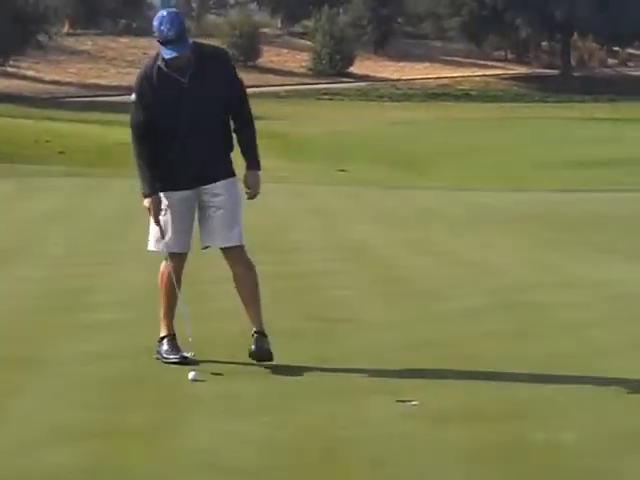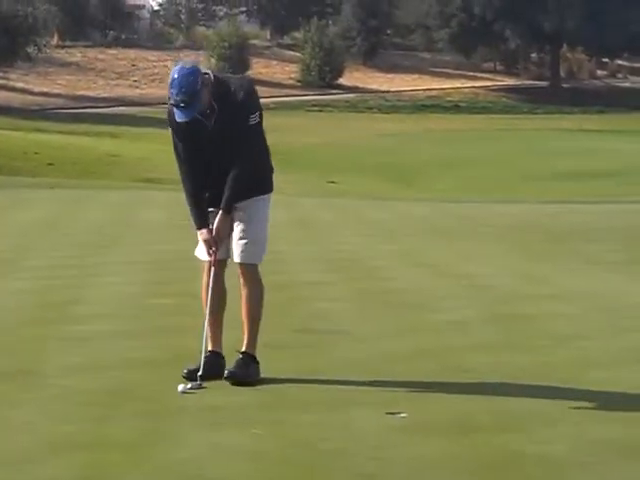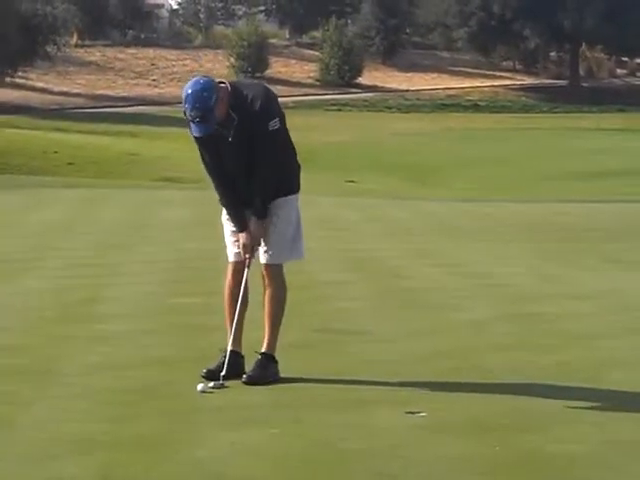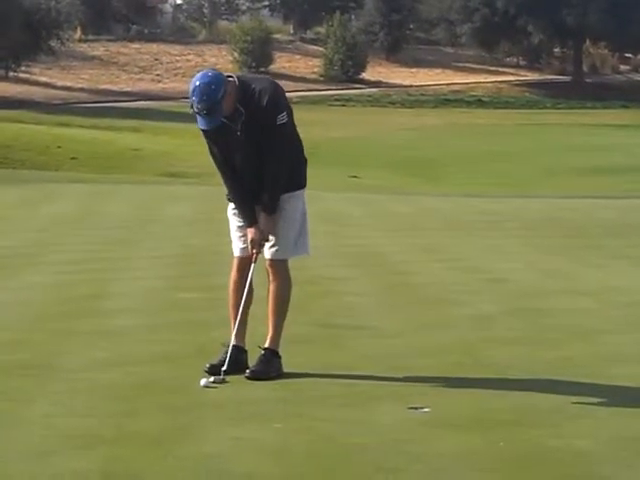
dt=0.7s
person 1, frame 1
left shoulder: (218, 61)
right shoulder: (149, 79)
left elbow: (242, 113)
right elbow: (141, 137)
left wrist: (252, 165)
right wrist: (149, 190)
left hip: (219, 176)
right hip: (173, 182)
left knee: (235, 251)
right knee: (175, 257)
left ankle: (259, 333)
right ankle: (166, 337)
person 1, frame 2
left shoulder: (242, 95)
right shoulder: (178, 111)
left elbow: (245, 160)
right elbow: (188, 169)
left wrist: (226, 213)
right wrist: (201, 222)
left hip: (248, 191)
right hip: (209, 195)
left knee: (247, 267)
right knee: (211, 267)
left ankle: (248, 356)
right ankle: (213, 353)
person 1, frame 3
left shoulder: (260, 102)
right shoulder: (200, 118)
left elbow: (269, 164)
right elbow: (218, 175)
left wrist: (259, 216)
right wrist: (241, 224)
left hip: (275, 192)
right hip: (236, 196)
left knee: (271, 269)
right knee: (235, 268)
left ankle: (268, 357)
right ankle: (234, 354)
person 1, frame 4
left shoulder: (269, 96)
right shoulder: (208, 111)
left elbow: (279, 159)
right elbow: (226, 169)
left wrist: (268, 212)
right wrist: (249, 219)
left hip: (283, 187)
right hip: (242, 193)
left knee: (276, 263)
right knee: (240, 263)
left ankle: (272, 352)
right ankle: (237, 349)
